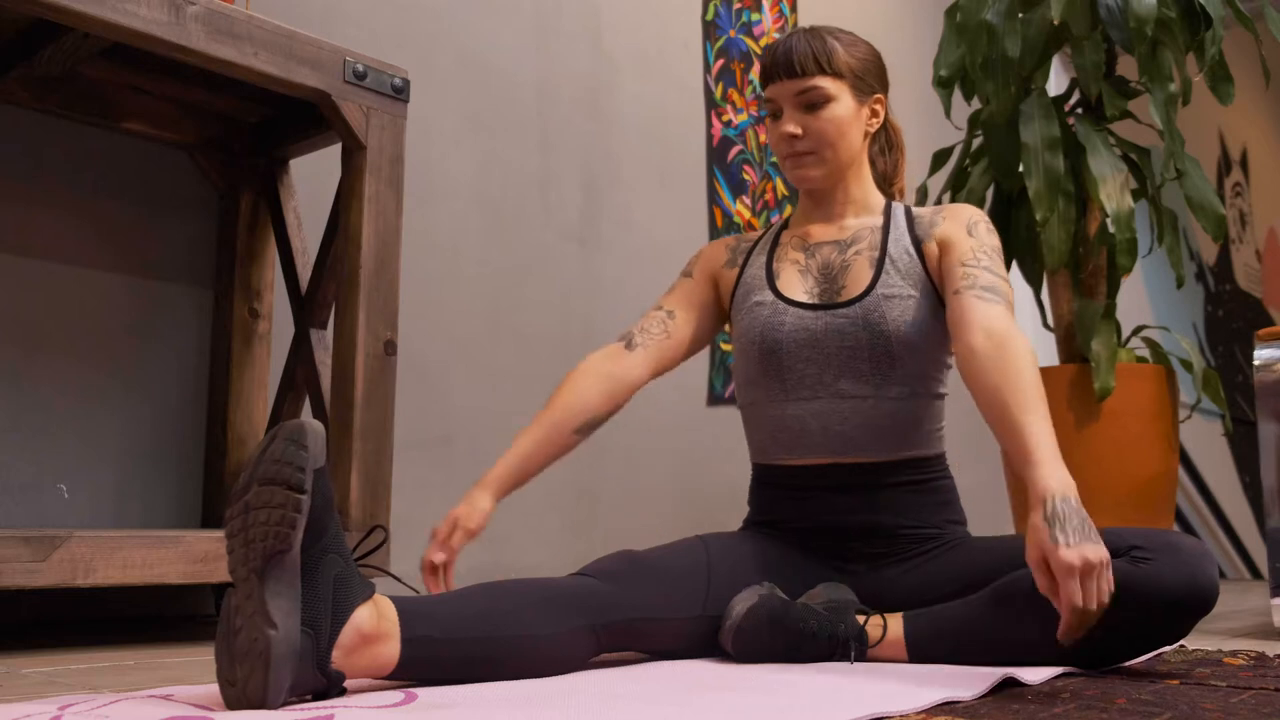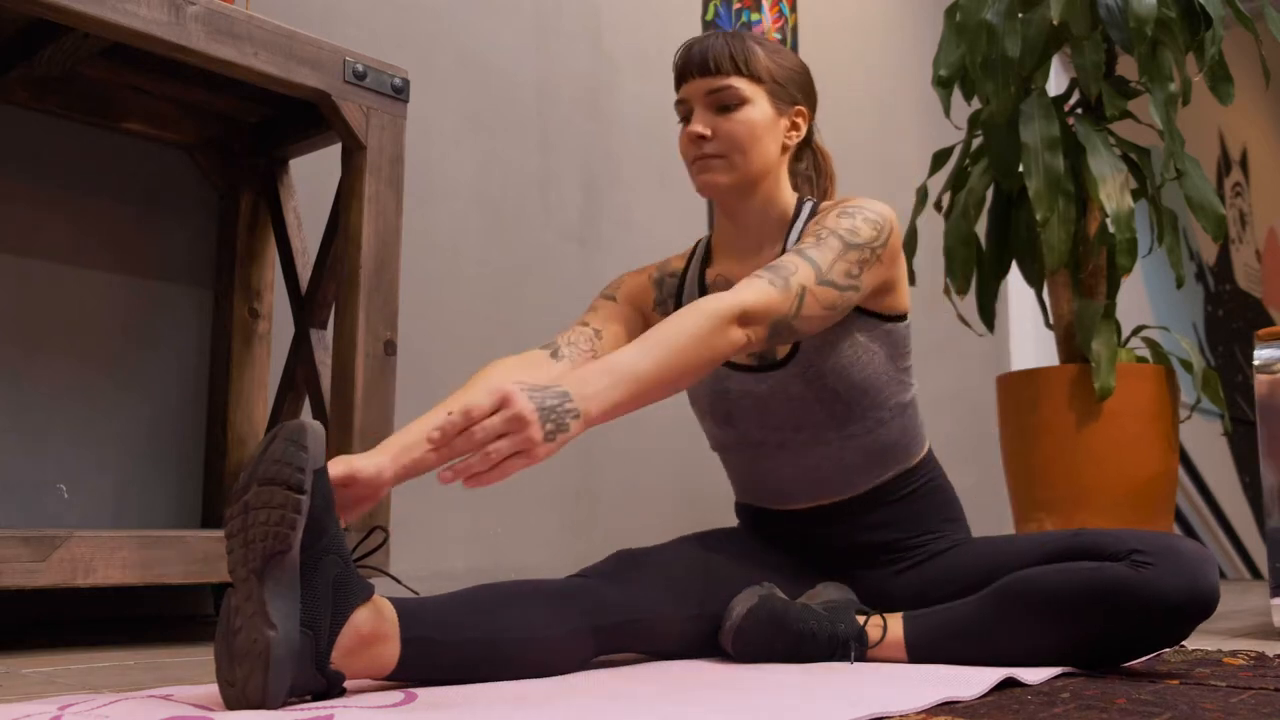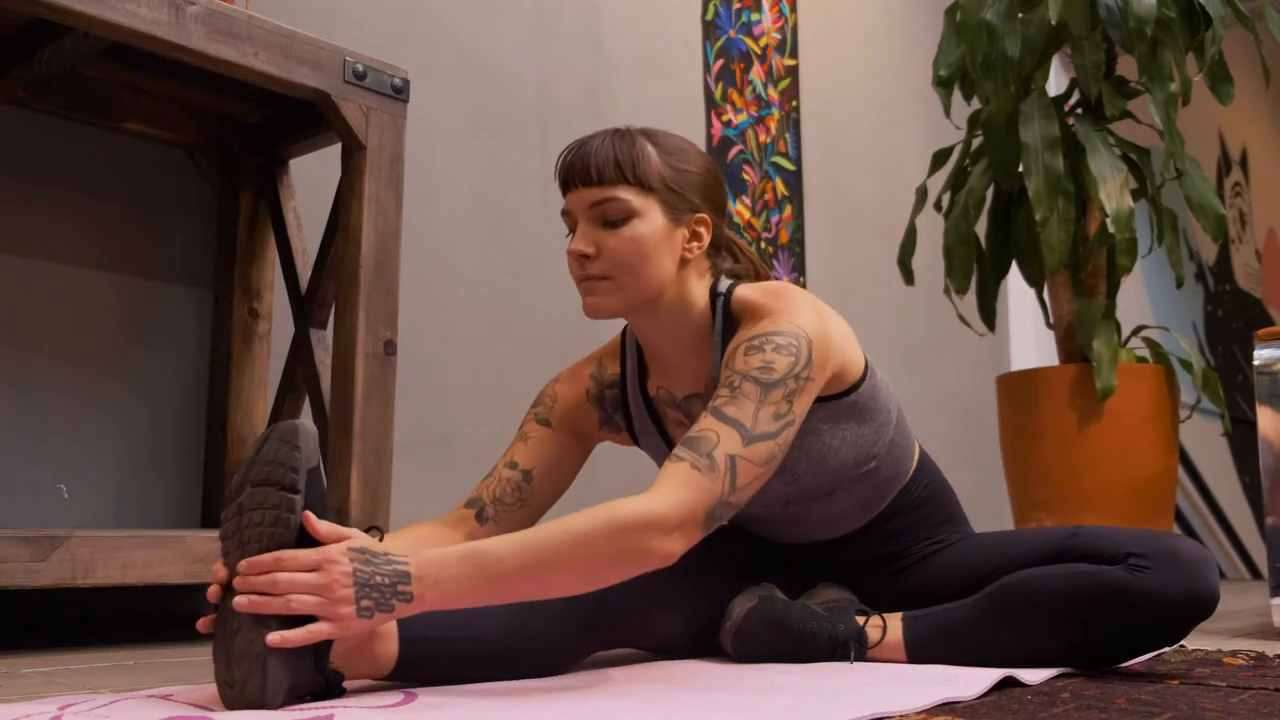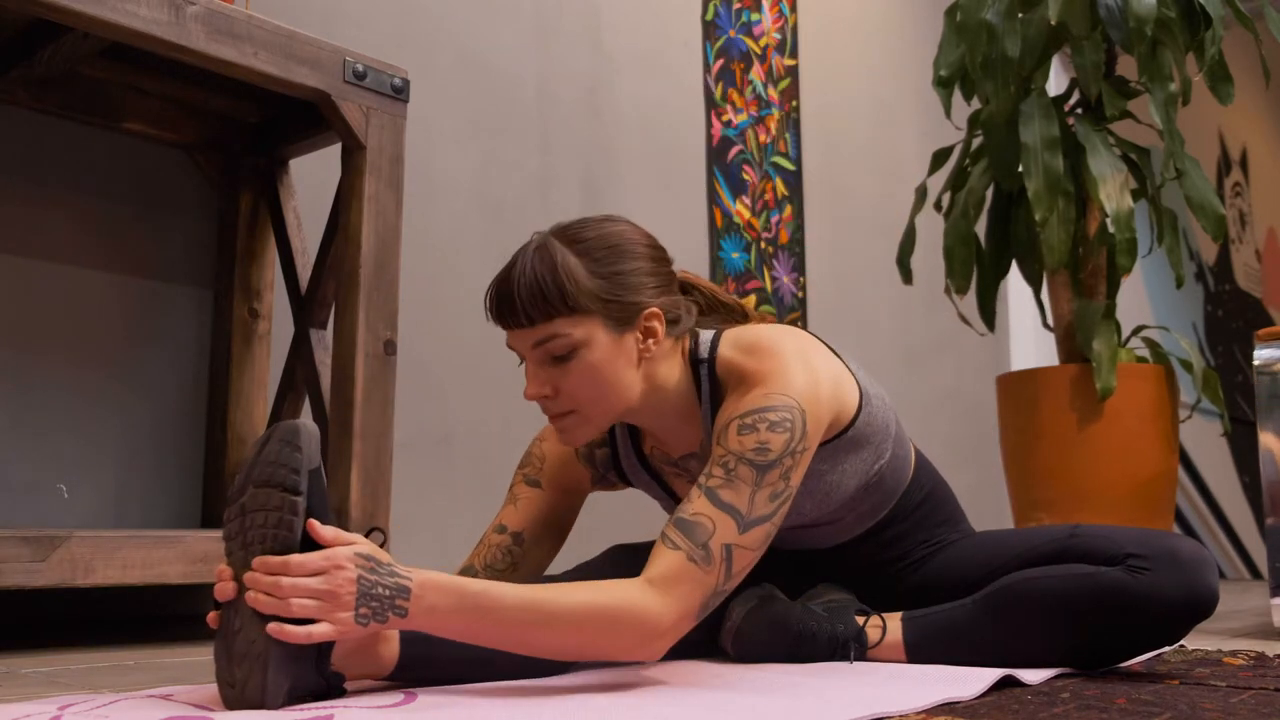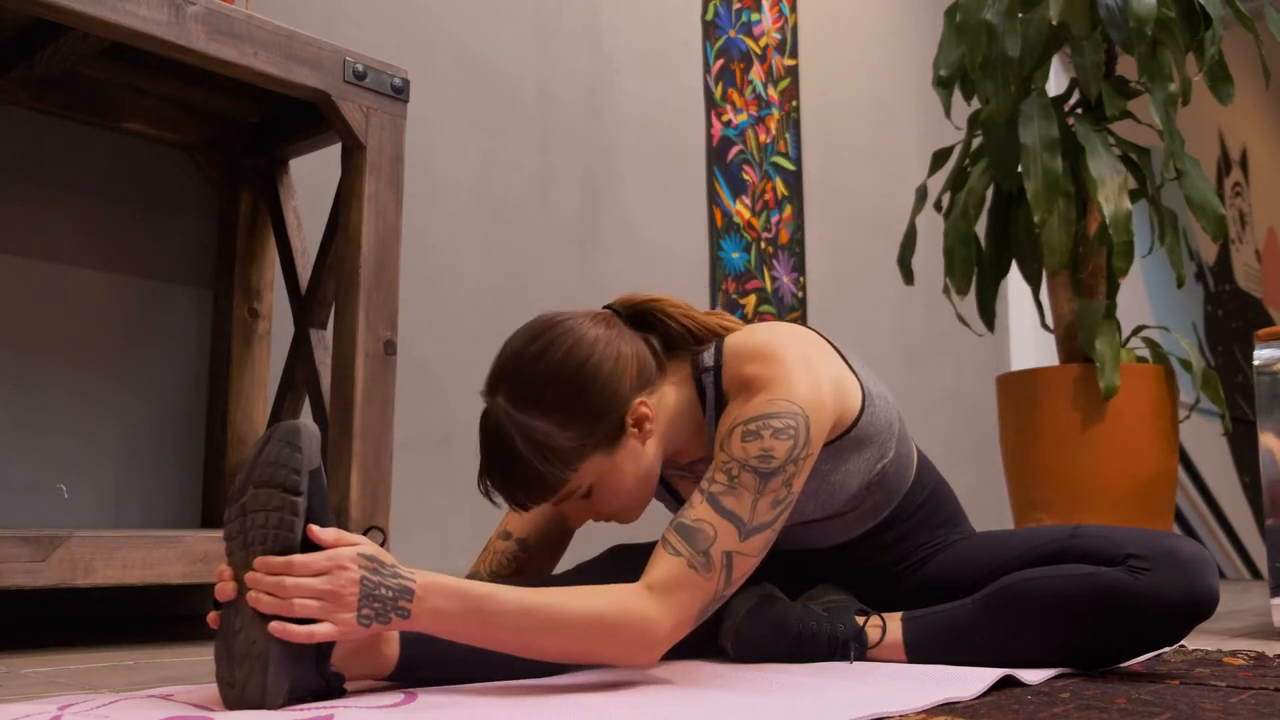
dt=1s
person 1, frame 1
left shoulder: (949, 232)
right shoulder: (729, 264)
left elbow: (992, 337)
right elbow: (621, 363)
left wrist: (1051, 485)
right wrist: (487, 490)
left hip: (919, 544)
right hip: (779, 545)
left knee: (1183, 573)
right knee: (612, 590)
right ankle: (349, 628)
person 1, frame 2
left shoulder: (863, 230)
right shoulder: (655, 288)
left elbow: (743, 315)
right elbow: (535, 365)
left wrist: (573, 403)
right wrist: (387, 461)
left hip: (914, 552)
right hip: (775, 559)
left knee: (1180, 576)
right knee: (613, 593)
person 1, frame 3
left shoulder: (786, 326)
right shoulder: (591, 391)
left elbow: (666, 522)
right elbow: (474, 525)
left wrist: (410, 583)
right wrist: (364, 568)
left hip: (917, 560)
right hip: (777, 574)
left knee: (1178, 576)
right knee: (611, 591)
person 1, frame 4
left shoulder: (776, 378)
right shoulder: (580, 441)
left elbow: (658, 618)
right elbow: (487, 585)
left wrist: (408, 593)
right wrist: (374, 623)
left hip: (915, 565)
right hip: (779, 590)
left knee: (1178, 577)
right knee: (616, 576)
person 1, frame 5
left shoulder: (779, 383)
right shoulder: (591, 436)
left elbow: (656, 623)
right elbow: (493, 590)
left wrist: (411, 595)
right wrist: (374, 634)
left hip: (915, 565)
right hip: (781, 593)
left knee: (1178, 578)
right knee: (622, 578)
